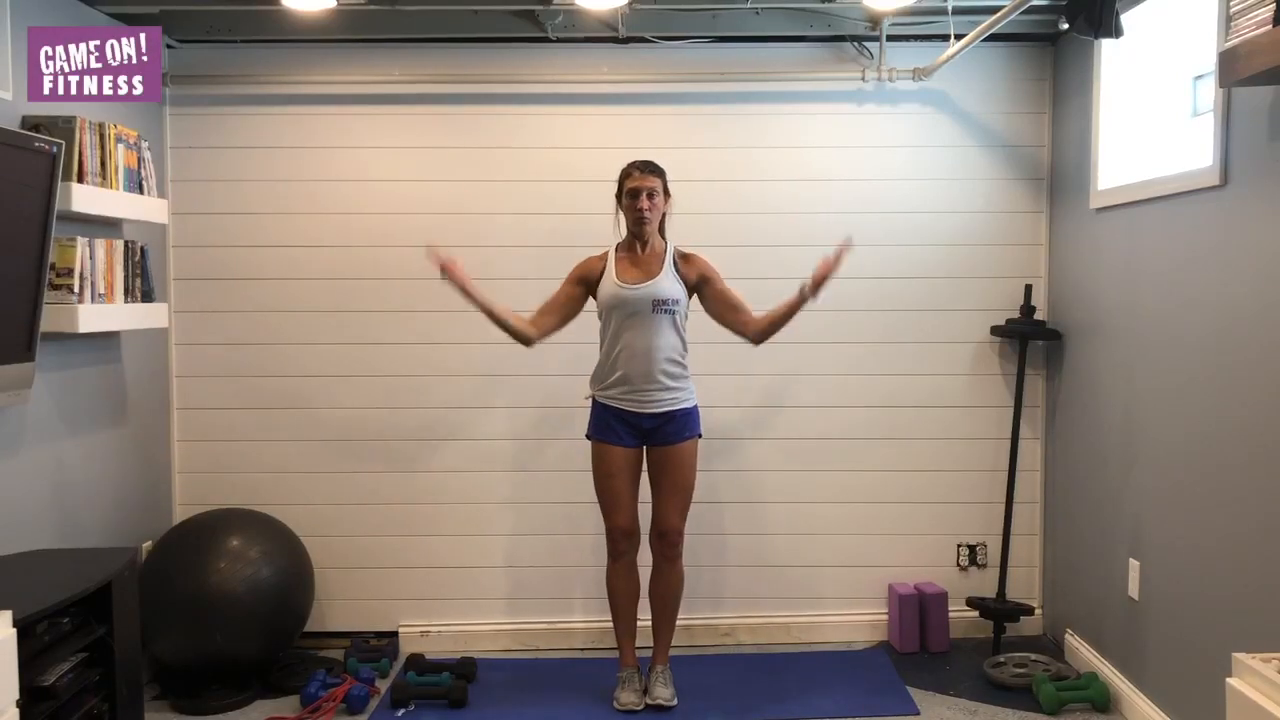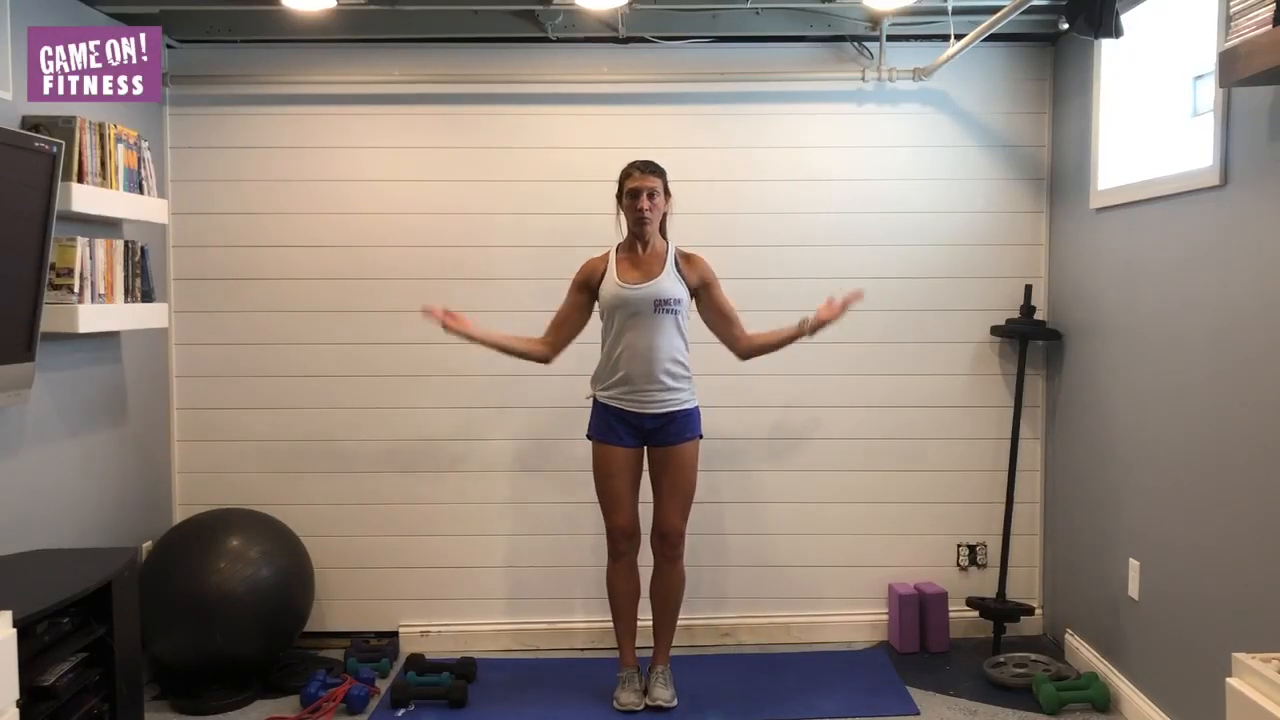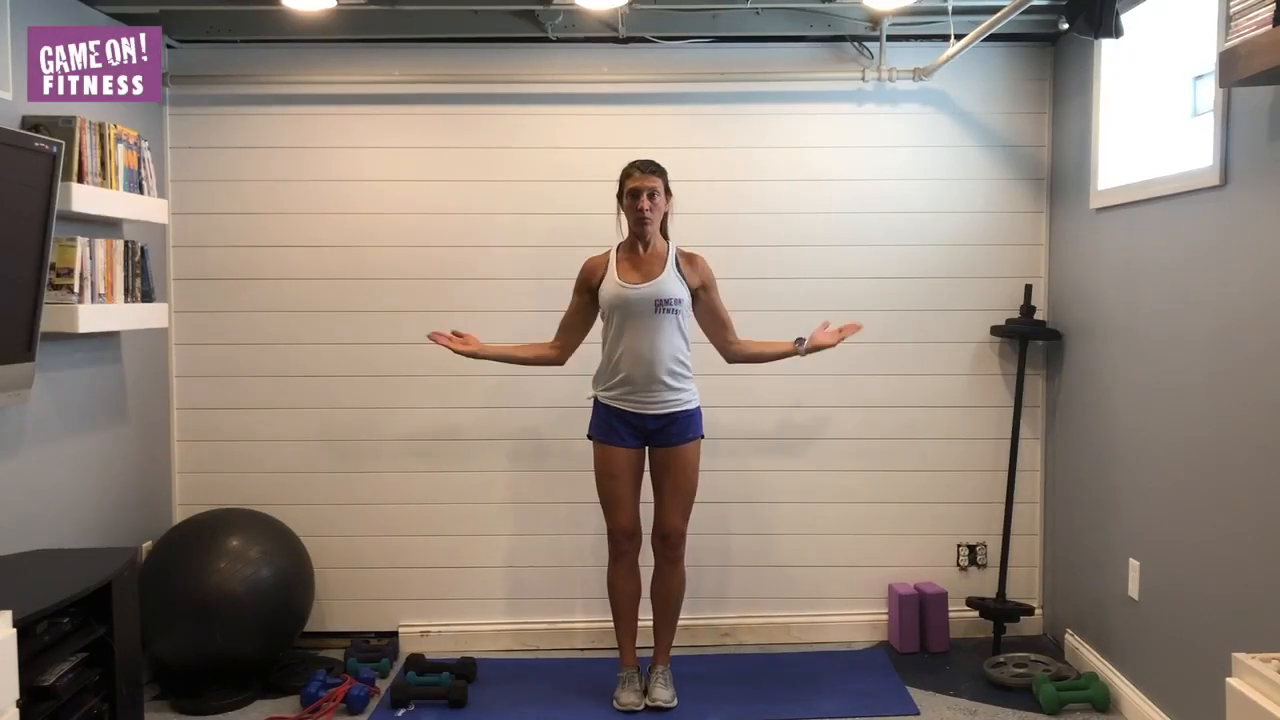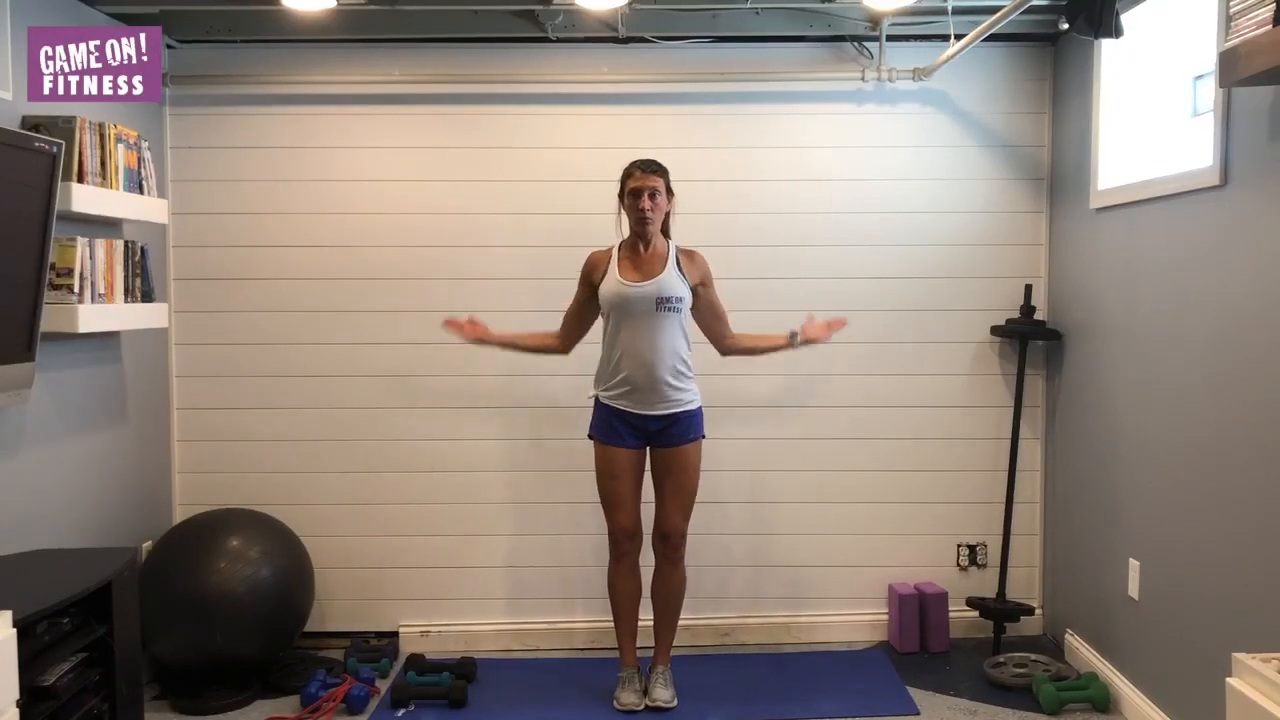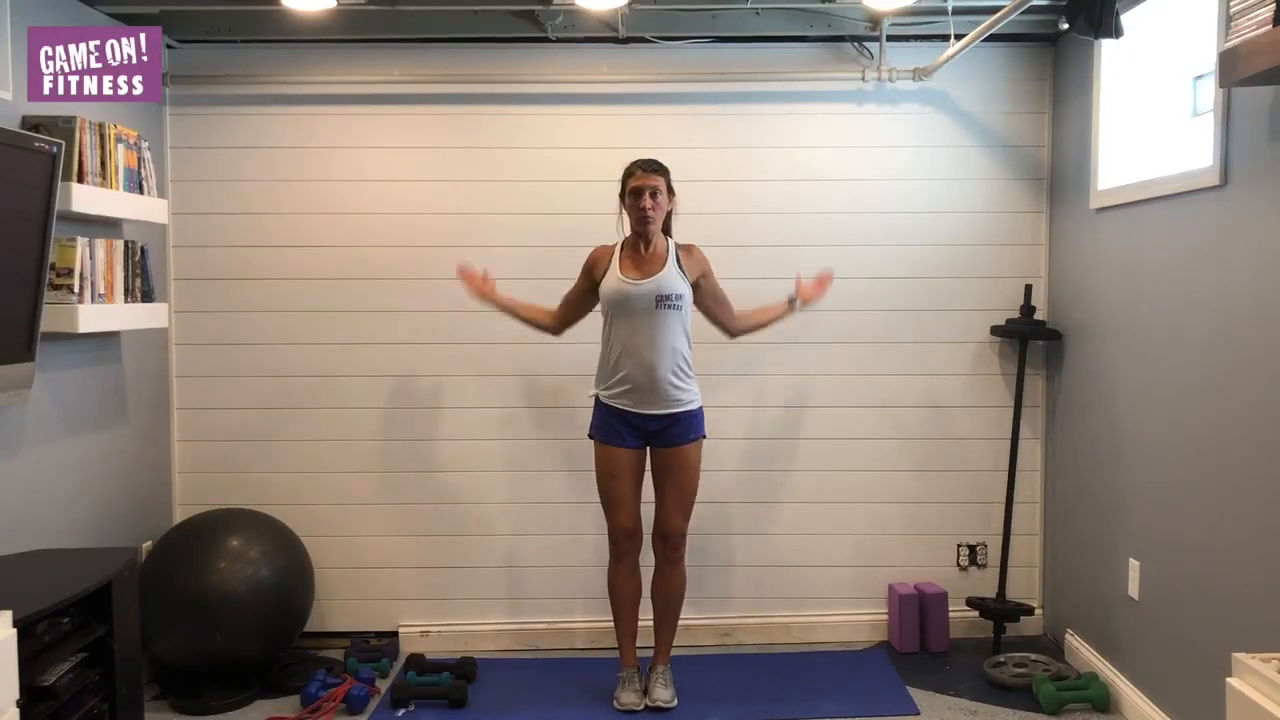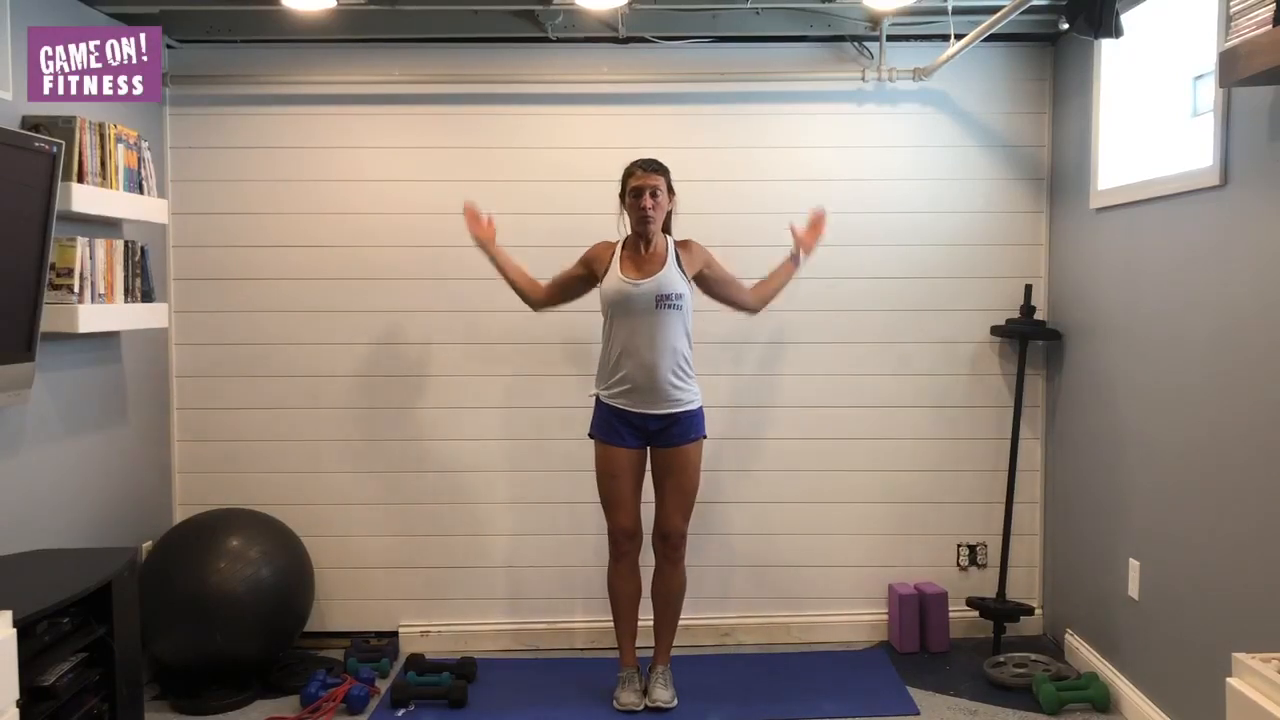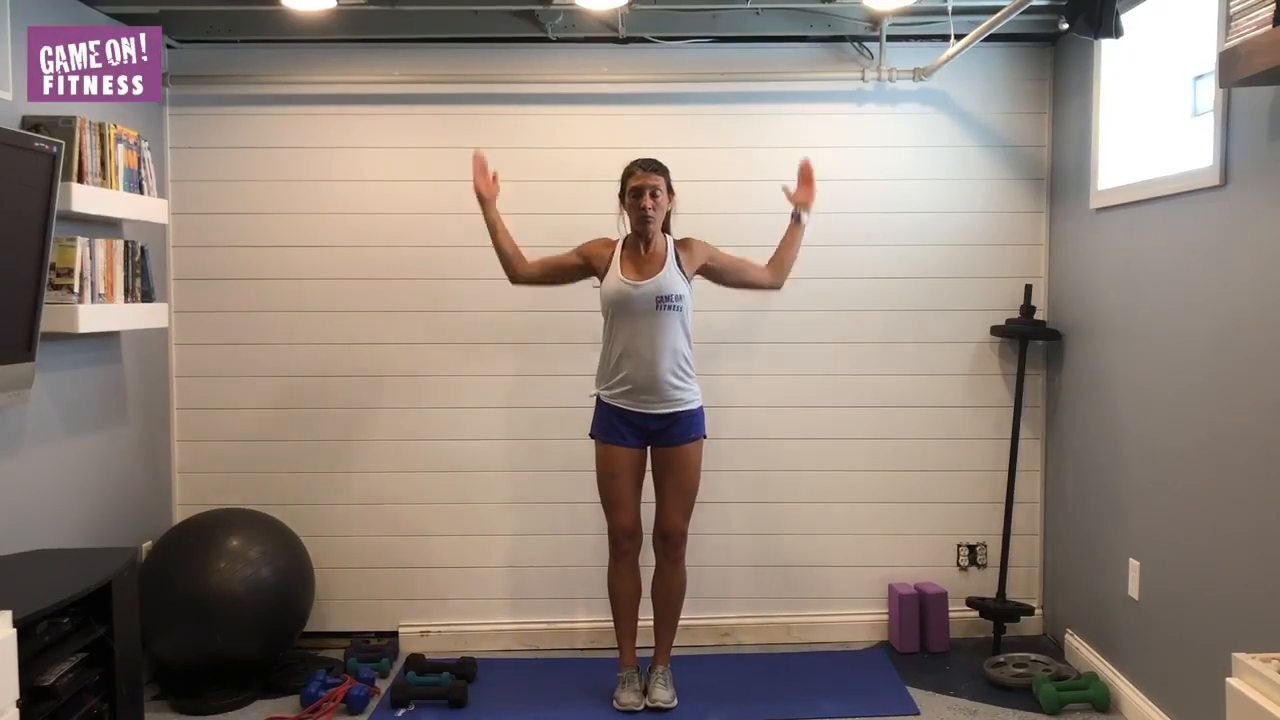
dt=0.1s
person 1, frame 1
left shoulder: (690, 266)
right shoulder: (595, 268)
left elbow: (753, 330)
right elbow: (531, 330)
left wrist: (808, 292)
right wrist: (469, 291)
left hip: (674, 413)
right hip: (614, 415)
left knee: (668, 539)
right knee: (621, 539)
left ankle: (661, 665)
right ankle: (627, 667)
person 1, frame 2
left shoulder: (692, 267)
right shoulder: (597, 269)
left elbow: (743, 344)
right elbow: (546, 347)
left wrist: (807, 324)
right wrist: (475, 333)
left hip: (675, 414)
right hip: (615, 415)
left knee: (669, 540)
right knee: (622, 539)
left ankle: (661, 665)
right ankle: (627, 667)
person 1, frame 3
left shoulder: (691, 267)
right shoulder: (598, 268)
left elbow: (731, 348)
right elbow: (557, 351)
left wrist: (803, 343)
right wrist: (484, 350)
left hip: (677, 415)
right hip: (616, 415)
left knee: (670, 540)
right knee: (622, 540)
left ankle: (661, 667)
right ankle: (627, 668)
person 1, frame 4
left shoulder: (691, 264)
right shoulder: (599, 264)
left elbow: (726, 341)
right elbow: (562, 340)
left wrist: (796, 338)
right wrist: (492, 336)
left hip: (678, 415)
right hip: (617, 415)
left knee: (671, 541)
right knee: (623, 540)
left ankle: (662, 666)
right ankle: (628, 668)
person 1, frame 5
left shoulder: (690, 260)
right shoulder: (601, 260)
left elbow: (734, 322)
right elbow: (556, 321)
left wrist: (793, 303)
right wrist: (498, 298)
left hip: (679, 415)
right hip: (617, 415)
left knee: (671, 540)
right knee: (623, 540)
left ankle: (661, 667)
right ankle: (627, 668)
person 1, frame 6
left shoulder: (691, 255)
right shoulder: (601, 257)
left elbow: (751, 300)
right elbow: (540, 297)
left wrist: (797, 255)
right wrist: (492, 249)
left hip: (679, 415)
right hip: (618, 414)
left knee: (671, 540)
right knee: (623, 539)
left ankle: (662, 666)
right ankle: (627, 667)
person 1, frame 7
left shoulder: (691, 255)
right shoulder: (600, 255)
left elbow: (772, 277)
right elbow: (521, 271)
left wrist: (799, 214)
right wrist: (490, 207)
left hip: (679, 415)
right hip: (618, 415)
left knee: (671, 541)
right knee: (624, 541)
left ankle: (662, 666)
right ankle: (628, 668)
